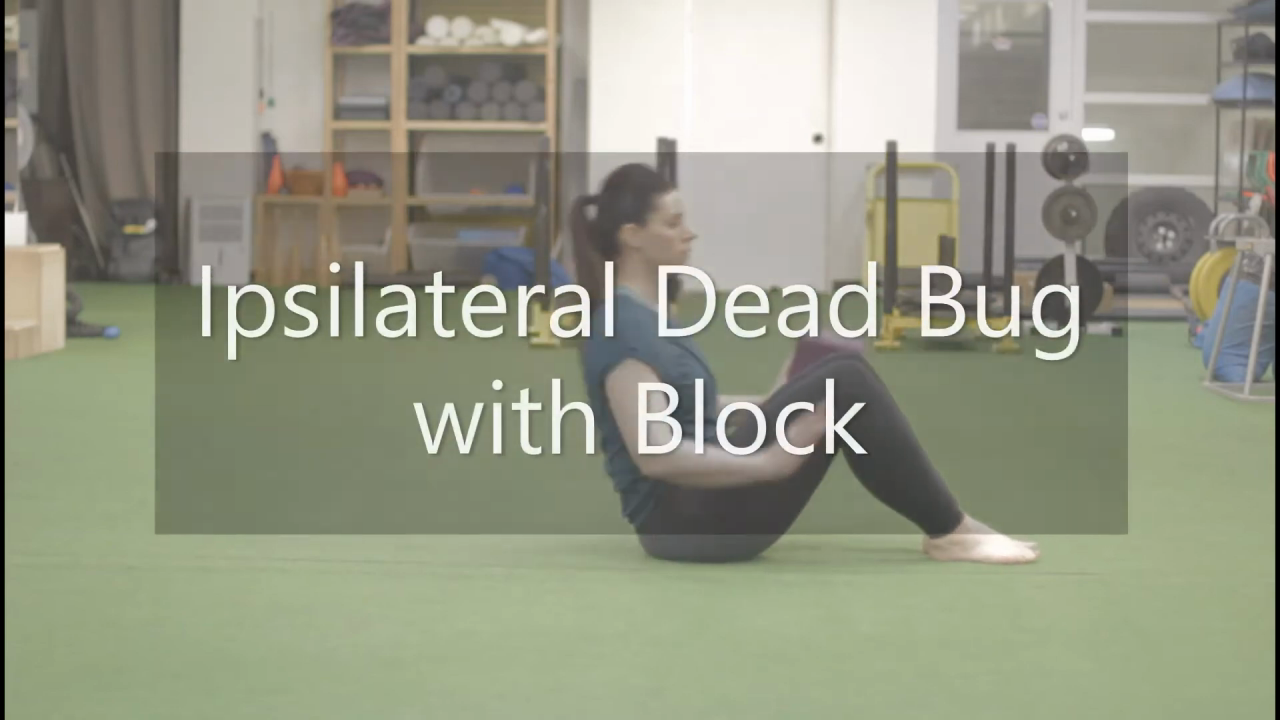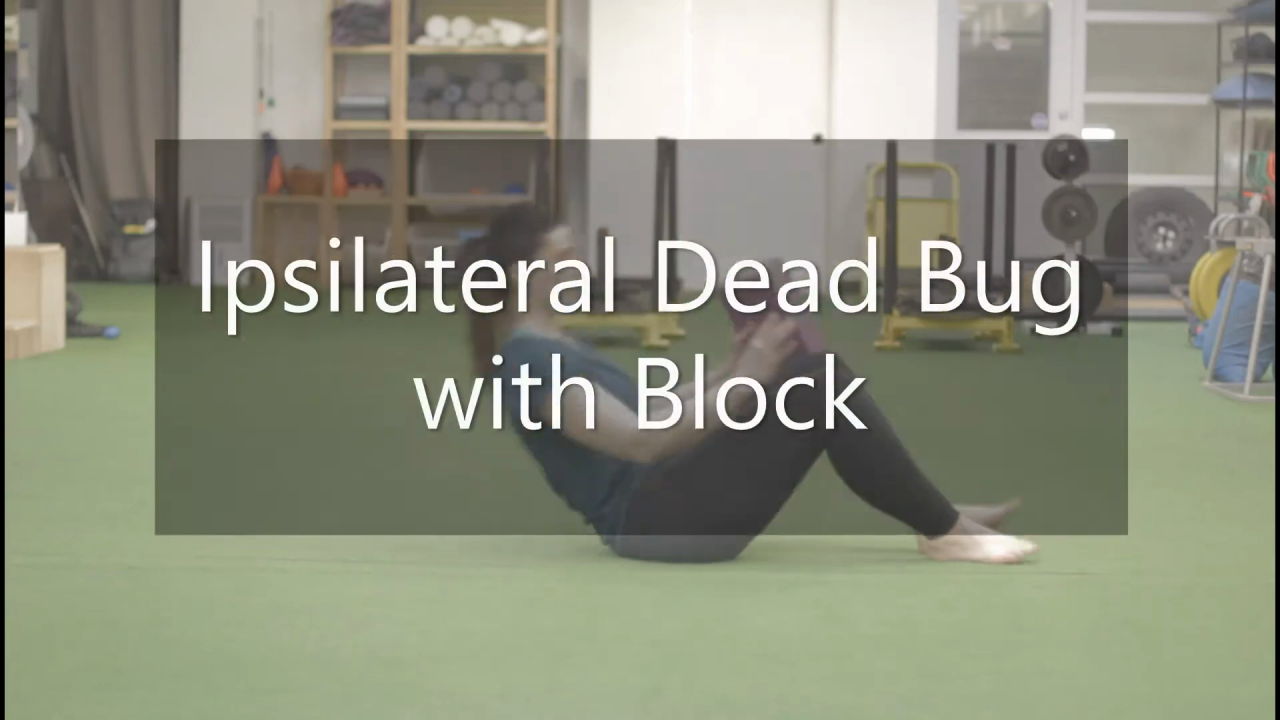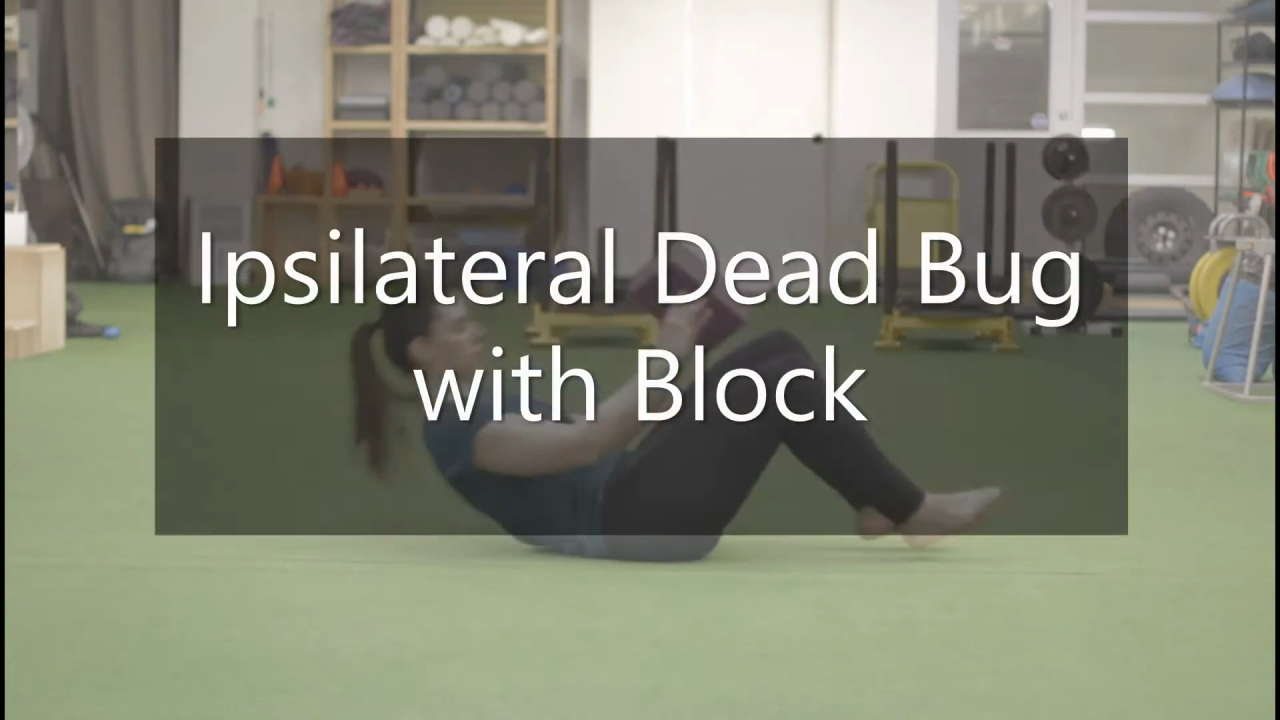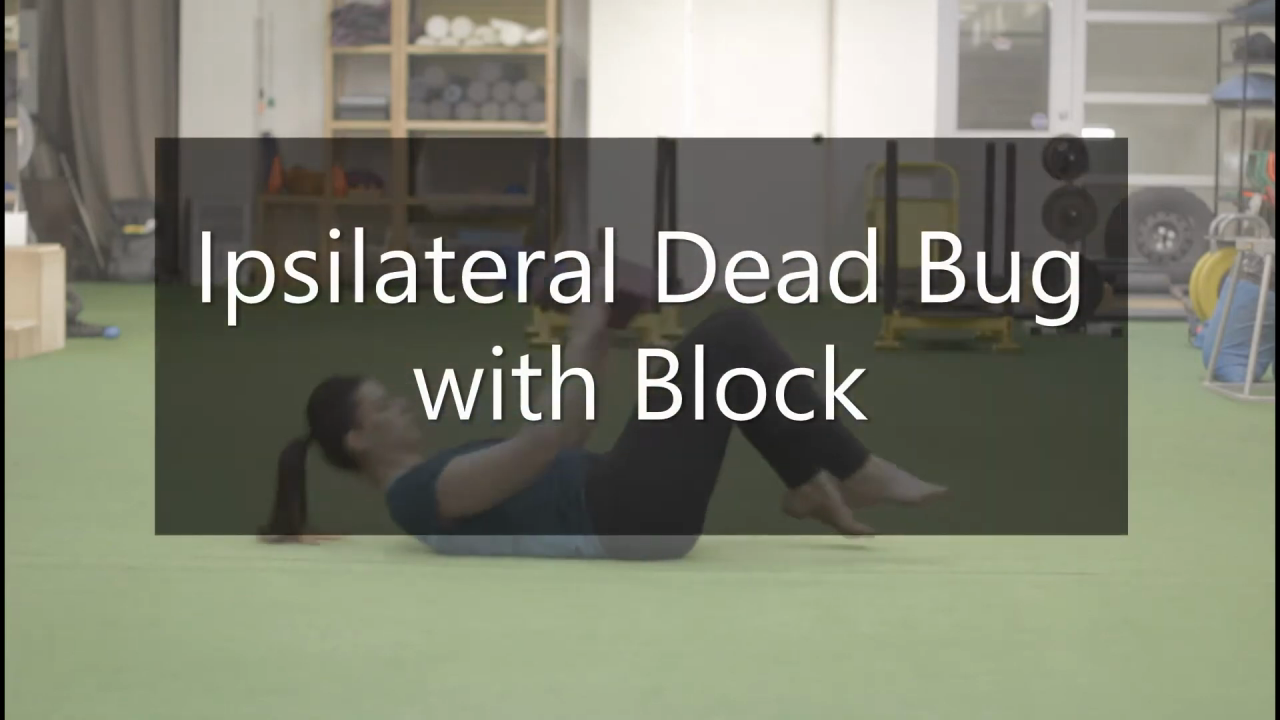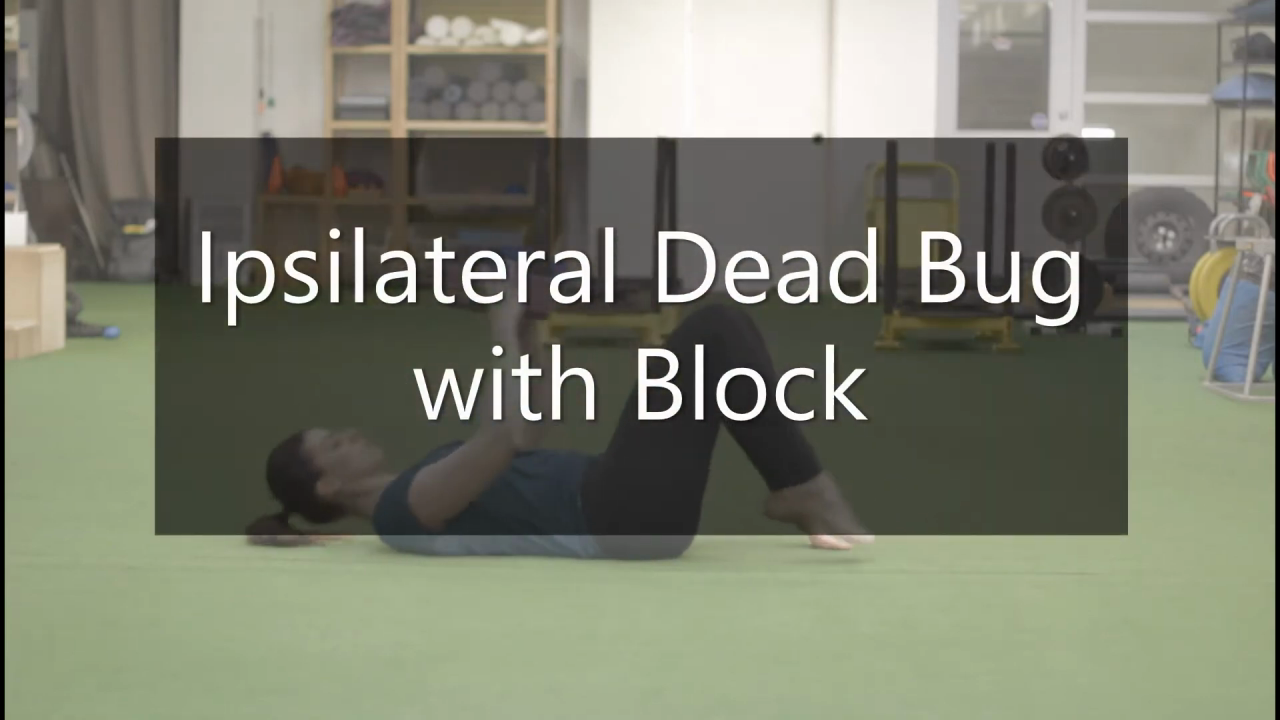
dt=0.2s
person 1, frame 1
left shoulder: (645, 310)
right shoulder: (624, 328)
right elbow: (655, 454)
left wrist: (781, 401)
right wrist: (768, 461)
left hip: (706, 495)
right hip: (686, 517)
left knee: (841, 367)
right knee: (845, 384)
left ankle: (947, 520)
right ankle: (949, 534)
person 1, frame 2
left shoulder: (548, 345)
right shoulder: (534, 361)
left elbow: (647, 413)
right elbow: (641, 440)
left wrist: (734, 367)
right wrist: (743, 382)
left hip: (659, 504)
right hip: (657, 524)
left knee: (816, 373)
right knee: (821, 389)
left ankle: (940, 516)
right ankle: (946, 534)
person 1, frame 3
left shoulder: (472, 400)
right shoulder: (457, 423)
left elbow: (589, 432)
right elbow: (587, 444)
left wrist: (663, 355)
right wrist: (666, 353)
left hip: (619, 498)
right hip: (626, 526)
left knee: (774, 350)
right knee: (779, 378)
left ankle: (882, 506)
right ankle: (914, 510)
person 1, frame 4
left shoulder: (435, 473)
right shoulder: (427, 493)
left elbow: (560, 431)
right elbow: (550, 438)
left wrist: (591, 344)
right wrist: (582, 338)
left hip: (608, 502)
right hip: (623, 521)
left knee: (734, 328)
right knee: (732, 338)
left ankle: (810, 484)
right ankle: (856, 472)
person 1, frame 5
left shoulder: (418, 486)
right shoulder: (404, 511)
left elbow: (526, 421)
right elbow: (503, 435)
left wrist: (525, 333)
right wrist: (502, 329)
left hip: (607, 502)
right hip: (624, 519)
left knee: (722, 324)
right knee: (715, 332)
left ankle: (793, 493)
right ankle: (804, 485)
